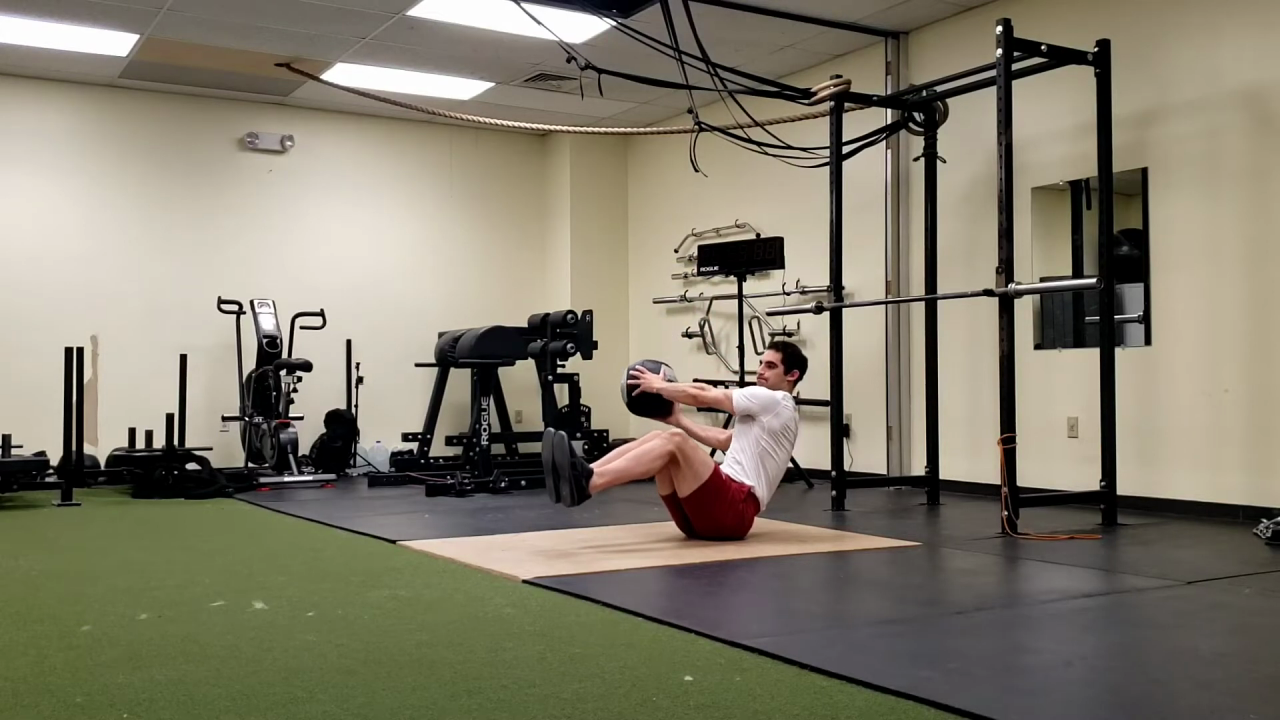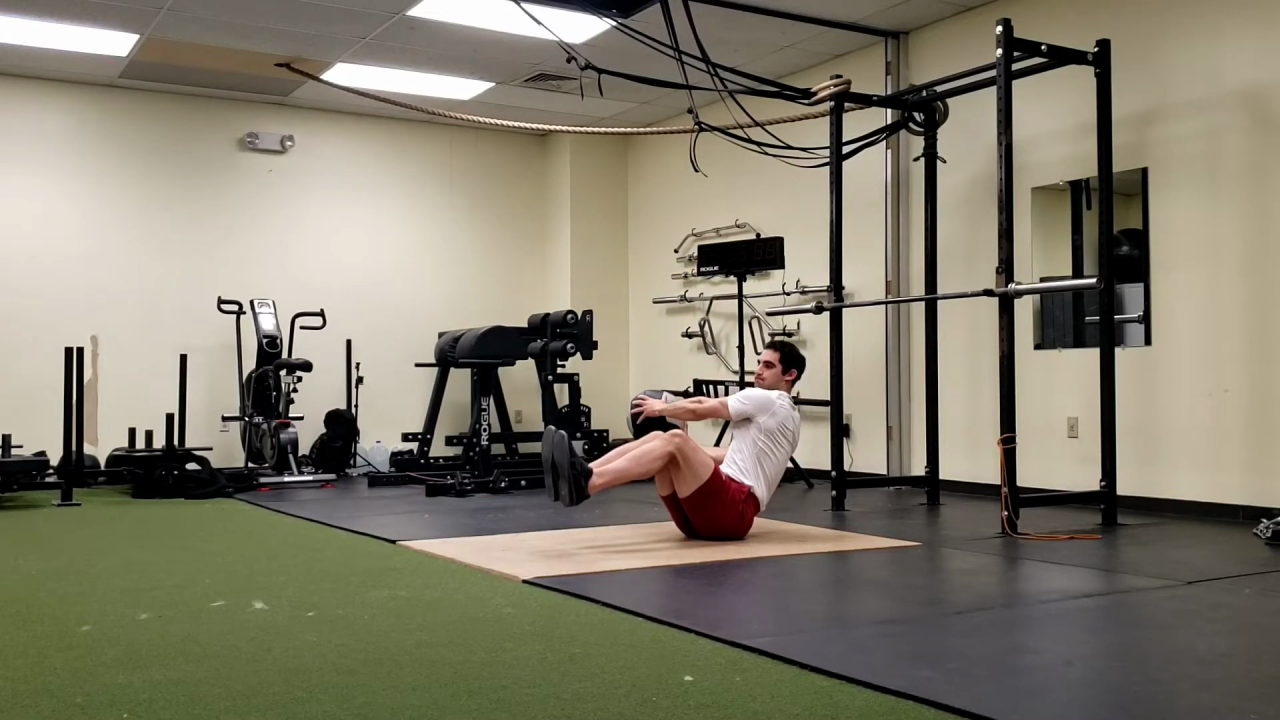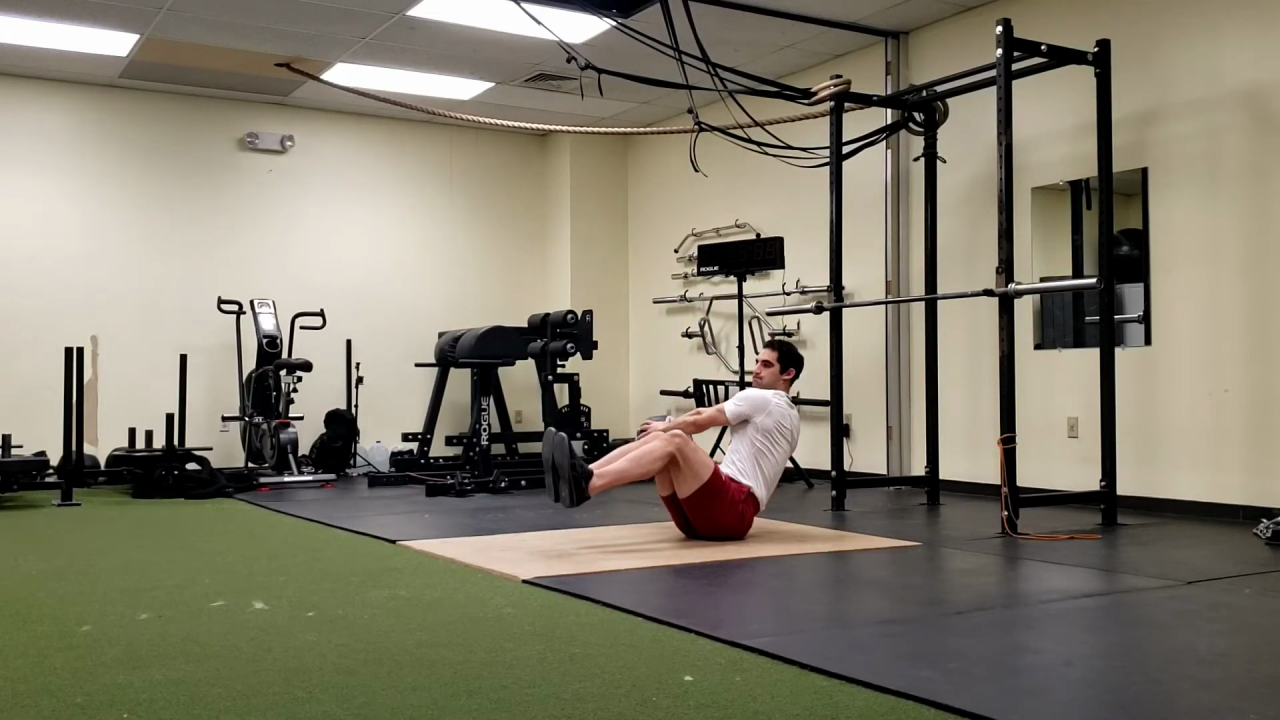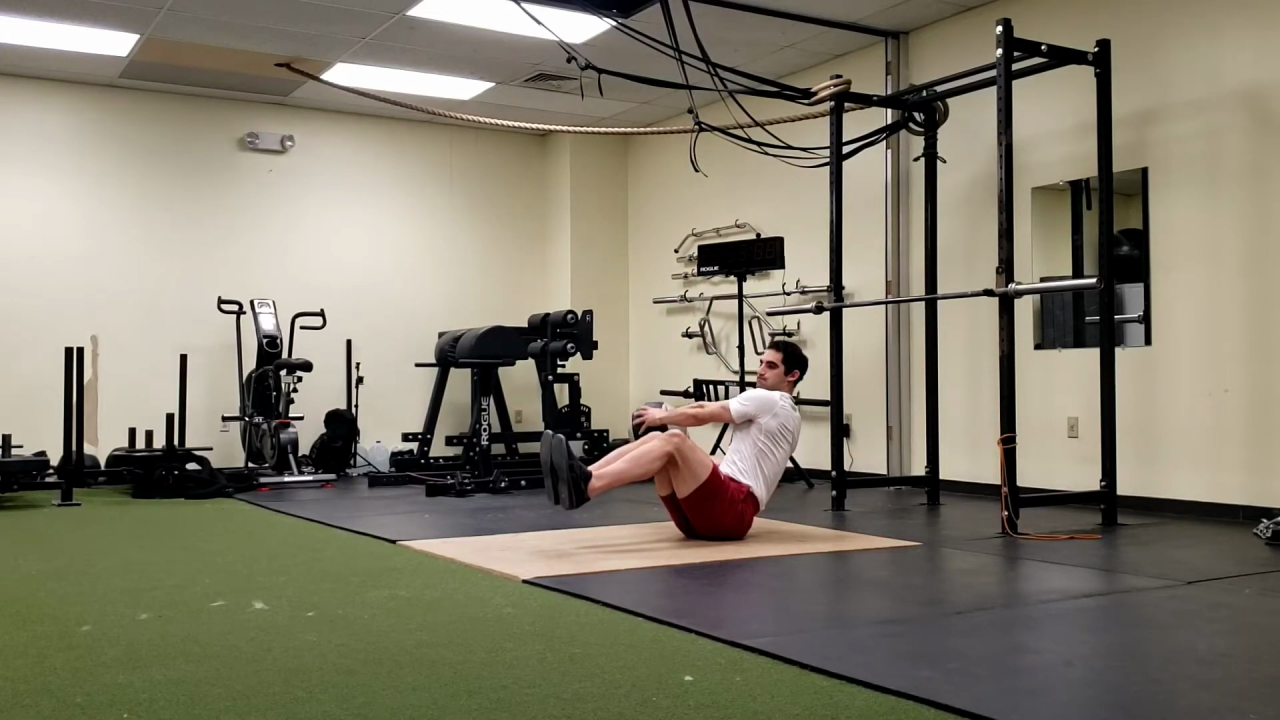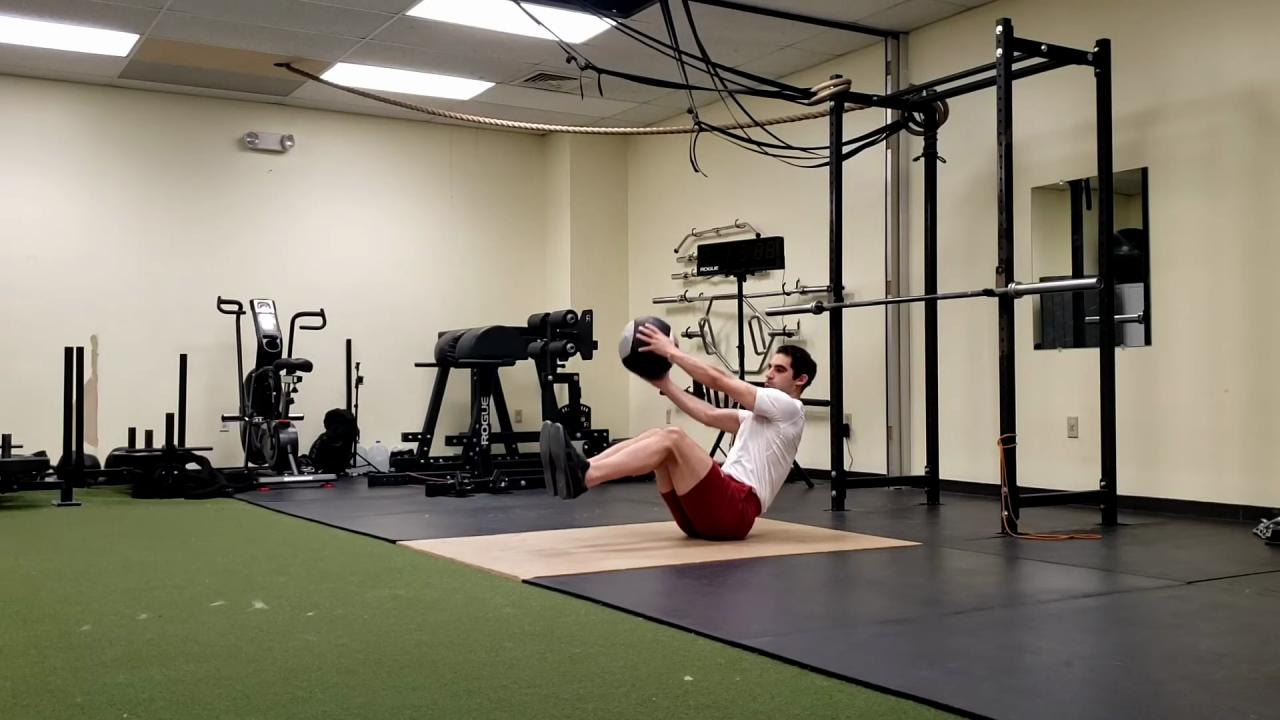
dt=0.5s
person 1, frame 1
left shoulder: (774, 401)
right shoulder: (765, 413)
left elbow: (704, 395)
right elbow: (724, 440)
left wrist: (660, 386)
right wrist: (676, 419)
left hip: (733, 510)
right hip: (707, 509)
left knee: (673, 440)
right knee: (659, 437)
left ankle: (586, 484)
right ankle: (585, 475)
person 1, frame 2
left shoulder: (768, 400)
right shoulder: (773, 412)
left elbow: (702, 408)
left wrist: (661, 408)
right wrist: (688, 451)
left hip: (733, 510)
left knee: (674, 441)
right knee: (659, 439)
left ankle: (586, 484)
right ankle: (583, 474)
person 1, frame 3
left shoulder: (762, 399)
right shoulder: (782, 414)
left elbow: (701, 420)
left wrist: (664, 426)
left hip: (732, 511)
left knee: (675, 440)
right knee: (658, 439)
left ankle: (586, 485)
right ankle: (583, 475)
person 1, frame 4
left shoulder: (768, 400)
right shoulder: (775, 413)
left elbow: (702, 414)
left wrist: (662, 416)
left hip: (732, 510)
right hip: (706, 509)
left knee: (673, 440)
right knee: (656, 440)
left ankle: (586, 487)
right ankle: (582, 476)
person 1, frame 5
left shoulder: (787, 408)
right shoulder: (760, 414)
left elbow: (718, 380)
right elbow: (709, 415)
left wrist: (670, 351)
right wrist: (663, 383)
left hip: (735, 510)
right hip: (715, 505)
left knee: (673, 436)
right knee: (658, 434)
left ankle: (583, 477)
right ankle: (580, 469)
